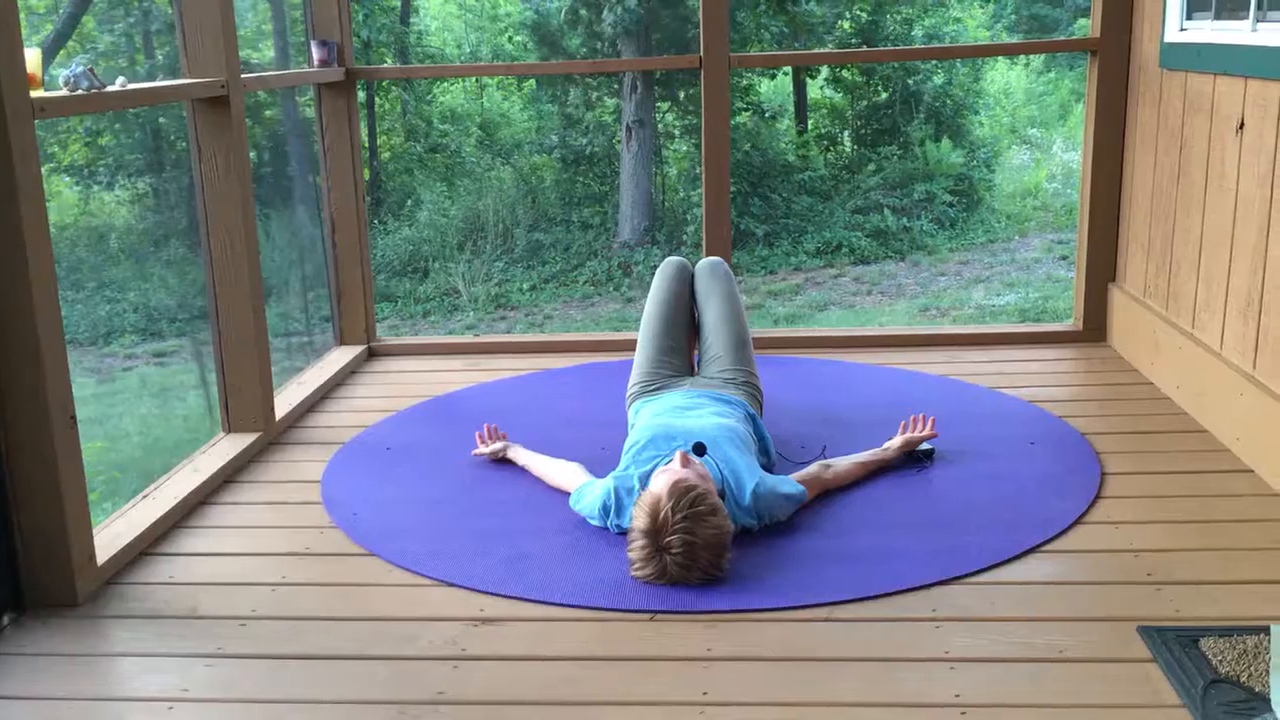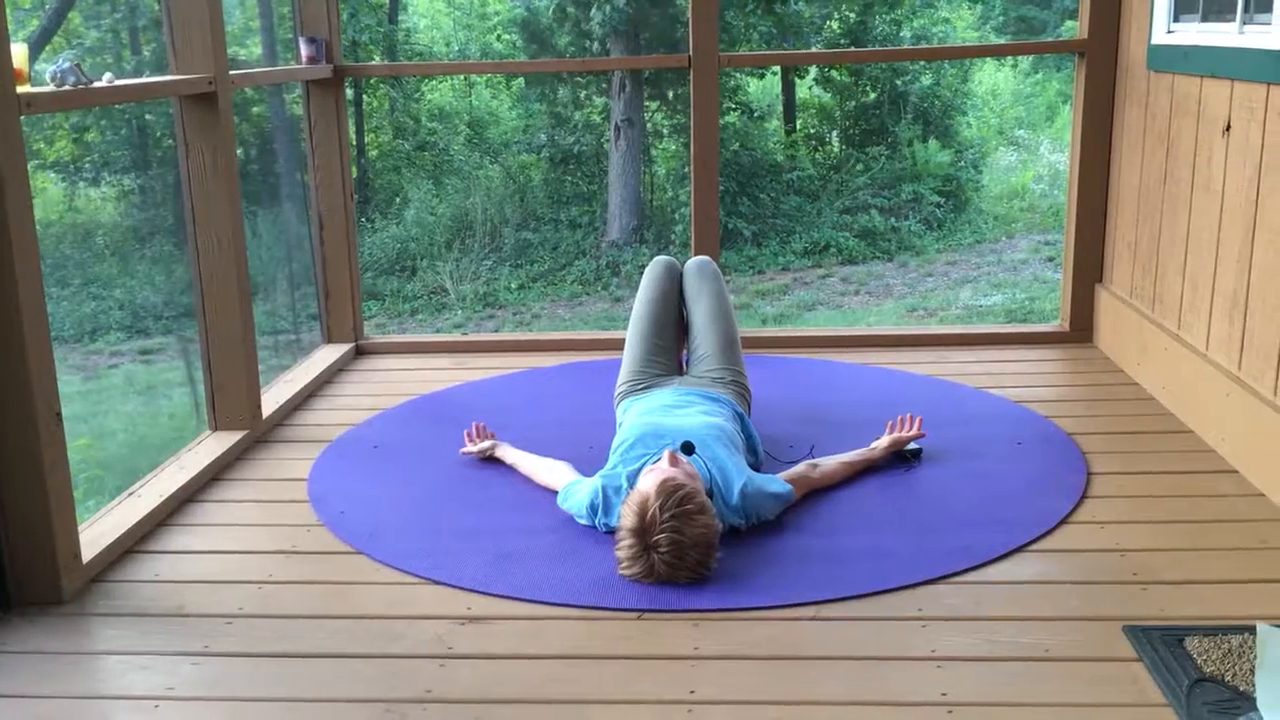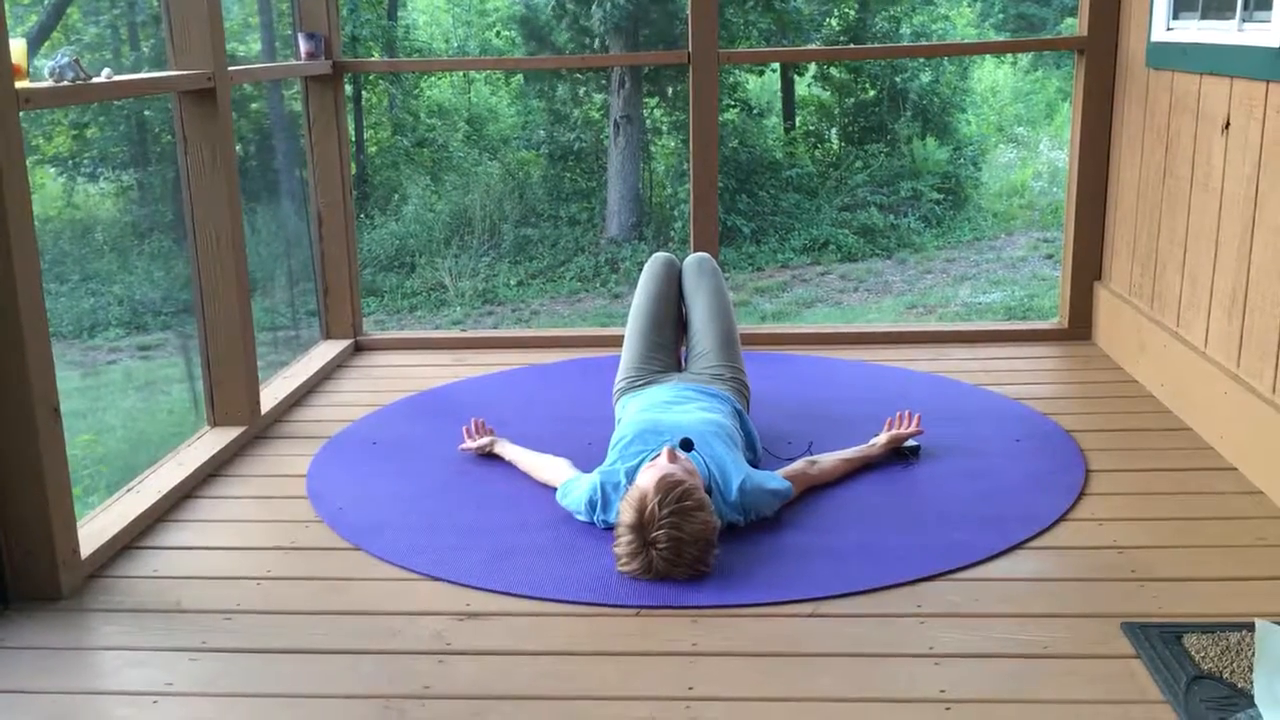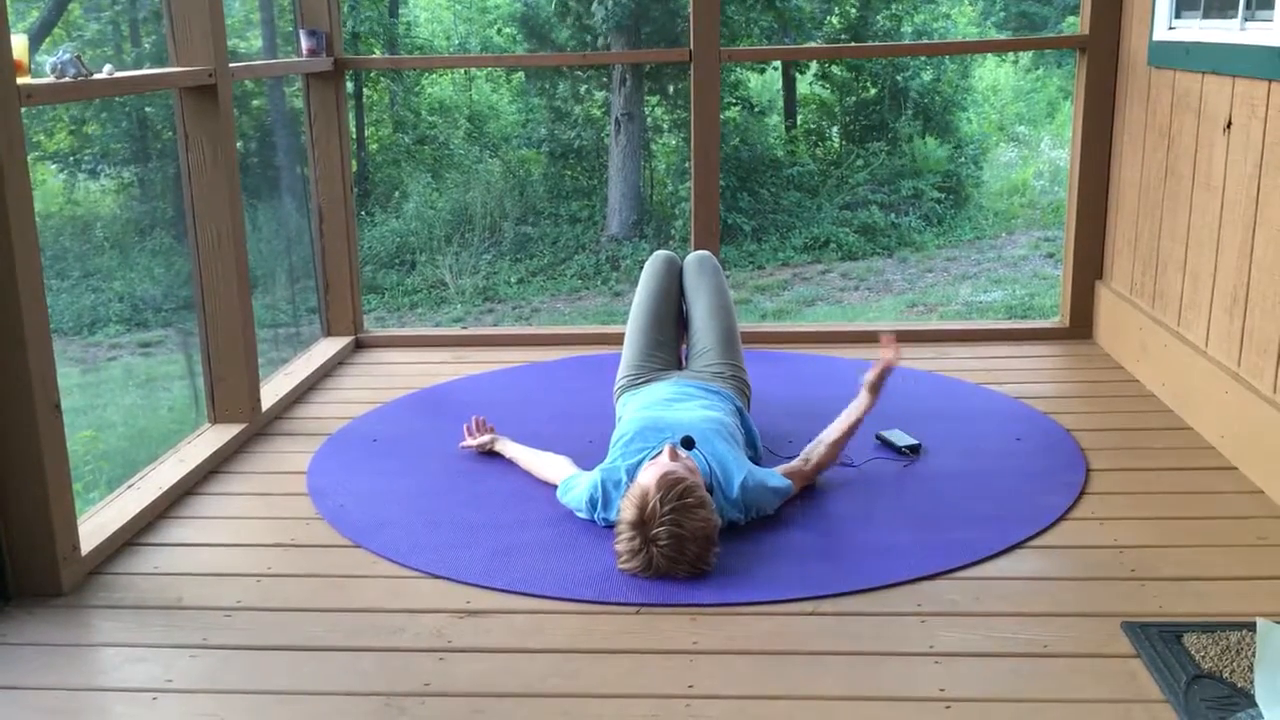
dt=0.5s
person 1, frame 1
left shoulder: (616, 504)
right shoulder: (754, 501)
left elbow: (570, 474)
right elbow: (823, 473)
left wrist: (510, 450)
right wrist: (892, 450)
left hip: (654, 397)
right hip: (731, 398)
left knee: (675, 268)
right knee: (711, 267)
person 1, frame 2
left shoulder: (603, 502)
right shoulder: (742, 500)
left elbow: (559, 472)
right elbow: (810, 472)
left wrist: (499, 448)
right wrist: (878, 449)
left hip: (642, 396)
right hip: (719, 398)
left knee: (663, 267)
right knee: (700, 267)
person 1, frame 3
left shoulder: (602, 499)
right shoulder: (740, 496)
left elbow: (558, 469)
right elbow: (808, 470)
left wrist: (497, 444)
right wrist: (878, 445)
left hip: (641, 393)
right hip: (717, 395)
left knee: (662, 264)
right knee: (699, 264)
person 1, frame 4
left shoulder: (604, 499)
right shoulder: (746, 496)
left elbow: (562, 468)
right elbow: (810, 462)
left wrist: (497, 443)
right wrist: (868, 392)
left hip: (642, 392)
right hip: (717, 393)
left knee: (660, 262)
right knee: (698, 262)
